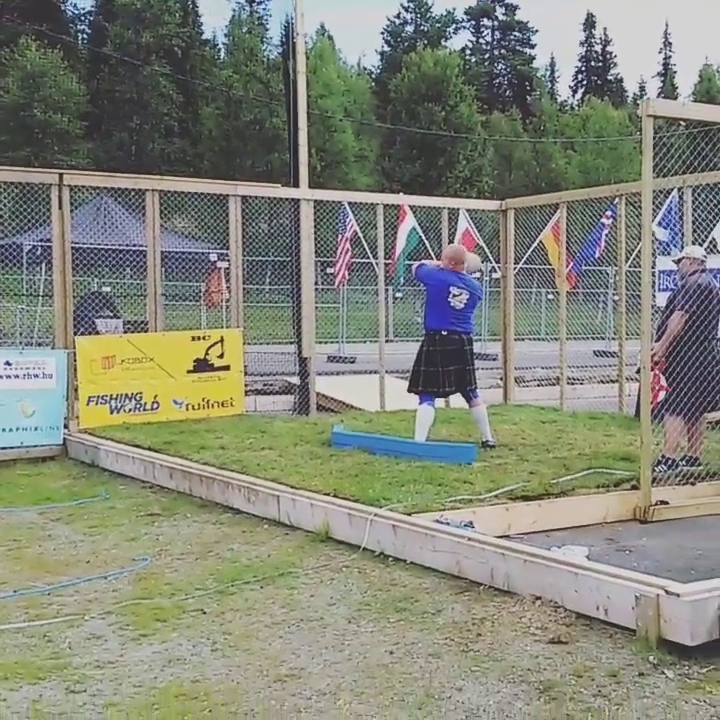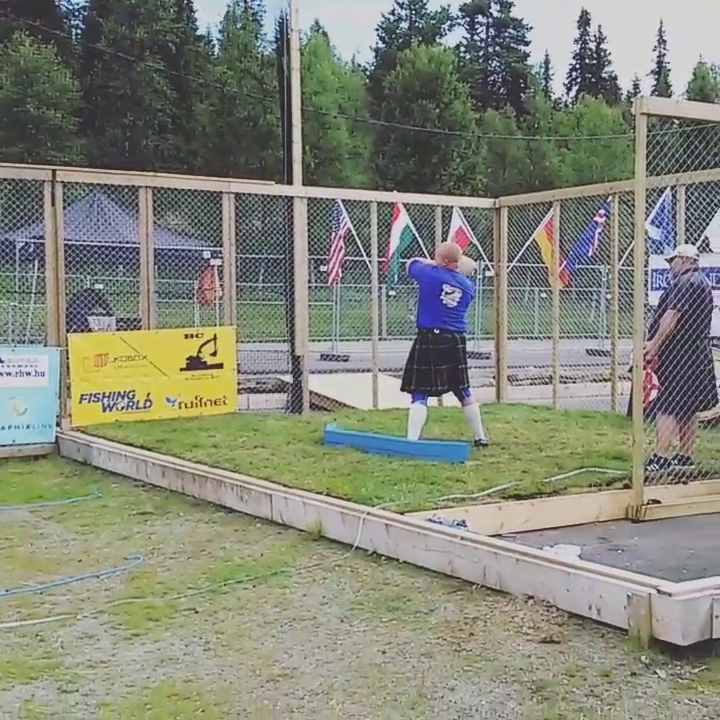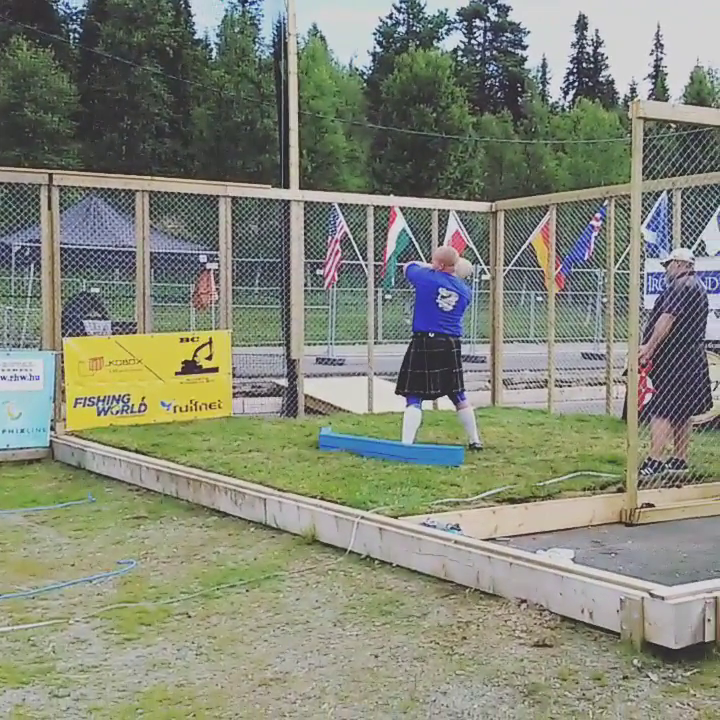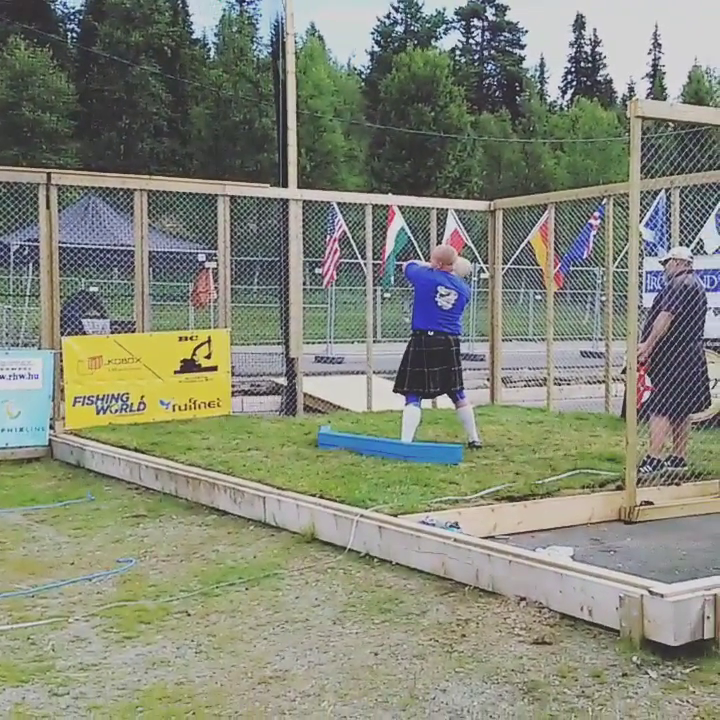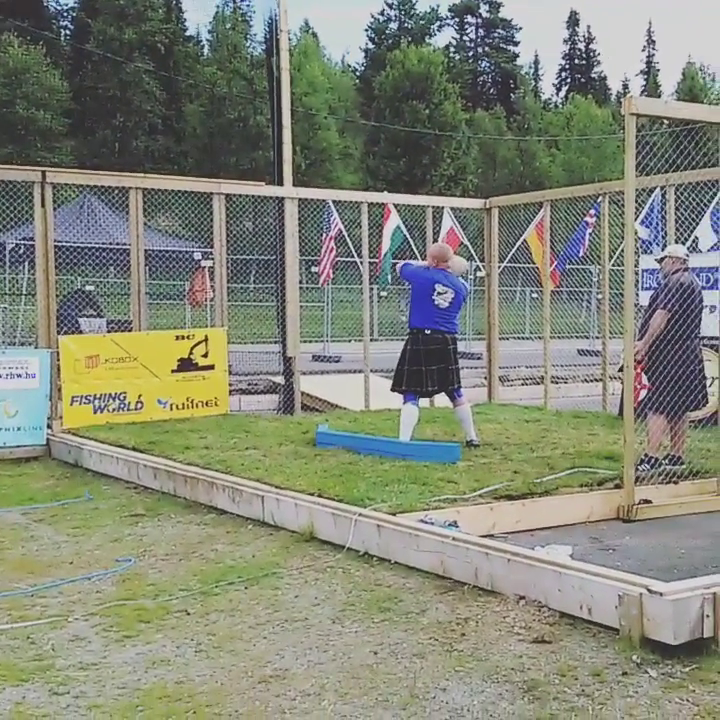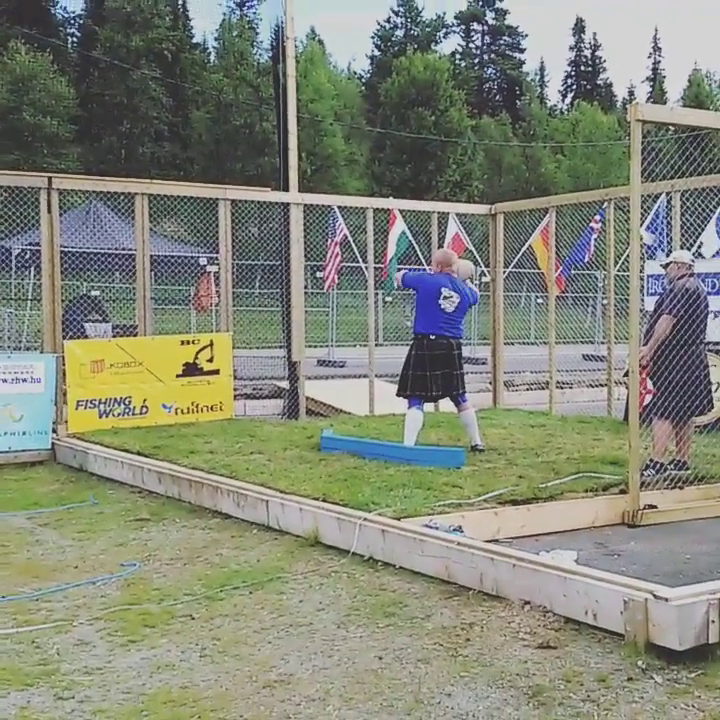
dt=0.1s
person 1, frame 1
left shoulder: (693, 283)
left elbow: (681, 315)
left wrist: (663, 344)
left hip: (687, 355)
left knee: (675, 407)
right knee: (696, 408)
left ankle: (669, 459)
right ankle: (694, 457)
person 1, frame 2
left shoulder: (686, 282)
left elbow: (673, 314)
left wrist: (655, 342)
left hip: (679, 354)
right hip: (695, 353)
left knee: (668, 406)
right knee: (687, 407)
left ankle: (661, 458)
right ankle: (686, 457)
person 1, frame 3
left shoulder: (681, 286)
right shoulder: (698, 287)
left elbow: (668, 317)
left wrist: (649, 346)
left hip: (674, 357)
right hip: (691, 356)
left knee: (661, 409)
right knee: (682, 411)
left ankle: (655, 461)
right ankle: (679, 460)
person 1, frame 4
left shoulder: (679, 284)
right shoulder: (696, 285)
left elbow: (666, 316)
left wrist: (648, 344)
left hip: (672, 355)
right hip: (689, 355)
left knee: (660, 408)
right knee: (681, 409)
left ankle: (654, 460)
right ankle: (679, 458)
person 1, frame 5
left shoulder: (676, 282)
right shoulder: (692, 283)
left elbow: (663, 314)
left wrist: (645, 342)
left hip: (669, 353)
right hip: (686, 353)
left knee: (657, 405)
right knee: (678, 406)
left ankle: (652, 458)
right ankle: (676, 456)
person 1, frame 6
left shoulder: (680, 287)
right shoulder: (698, 288)
left elbow: (668, 319)
left wrist: (650, 347)
left hip: (674, 359)
right hip: (691, 359)
left knee: (663, 411)
right knee: (684, 412)
left ankle: (657, 463)
right ankle: (682, 461)
person 2, frame 1
left shoulder: (436, 277)
right shoulder: (474, 286)
left elbow: (417, 266)
left wrist: (439, 265)
right wrist: (465, 271)
left hip: (436, 342)
right hip: (463, 344)
left knee: (427, 396)
right knee: (471, 394)
left ankle: (419, 443)
right ankle: (487, 439)
person 2, frame 2
left shoulder: (429, 275)
right shoulder: (467, 286)
left elbow: (411, 263)
left wrist: (433, 263)
right wrist: (456, 268)
left hip: (429, 341)
right hip: (455, 342)
left knee: (419, 395)
right knee: (464, 393)
left ankle: (412, 442)
right ankle: (480, 437)
person 2, frame 3
left shoulder: (426, 278)
right shoulder: (463, 289)
left elbow: (408, 266)
left wrist: (430, 268)
right wrist: (456, 274)
left hip: (424, 344)
right hip: (451, 346)
left knee: (414, 398)
right knee: (459, 397)
left ankle: (406, 445)
right ankle: (475, 441)
person 2, frame 4
left shoulder: (425, 277)
right shoulder: (463, 288)
left elbow: (408, 265)
left wrist: (429, 266)
right wrist: (454, 272)
left hip: (423, 343)
right hip: (450, 345)
left knee: (413, 397)
right knee: (458, 395)
left ankle: (406, 444)
right ankle: (474, 439)
person 2, frame 5
left shoulder: (421, 275)
right shoulder: (459, 285)
left elbow: (401, 266)
right wrist: (454, 273)
left hip: (420, 341)
right hip: (447, 343)
left knee: (411, 395)
right knee: (455, 393)
left ankle: (404, 442)
right ankle: (472, 438)
person 2, frame 6
left shoulder: (426, 280)
right shoulder: (465, 290)
left elbow: (400, 276)
right elbow: (475, 295)
right wrist: (465, 279)
left hip: (425, 346)
right hip: (452, 348)
left knee: (416, 401)
right knee: (460, 398)
left ankle: (408, 447)
right ankle: (477, 443)
